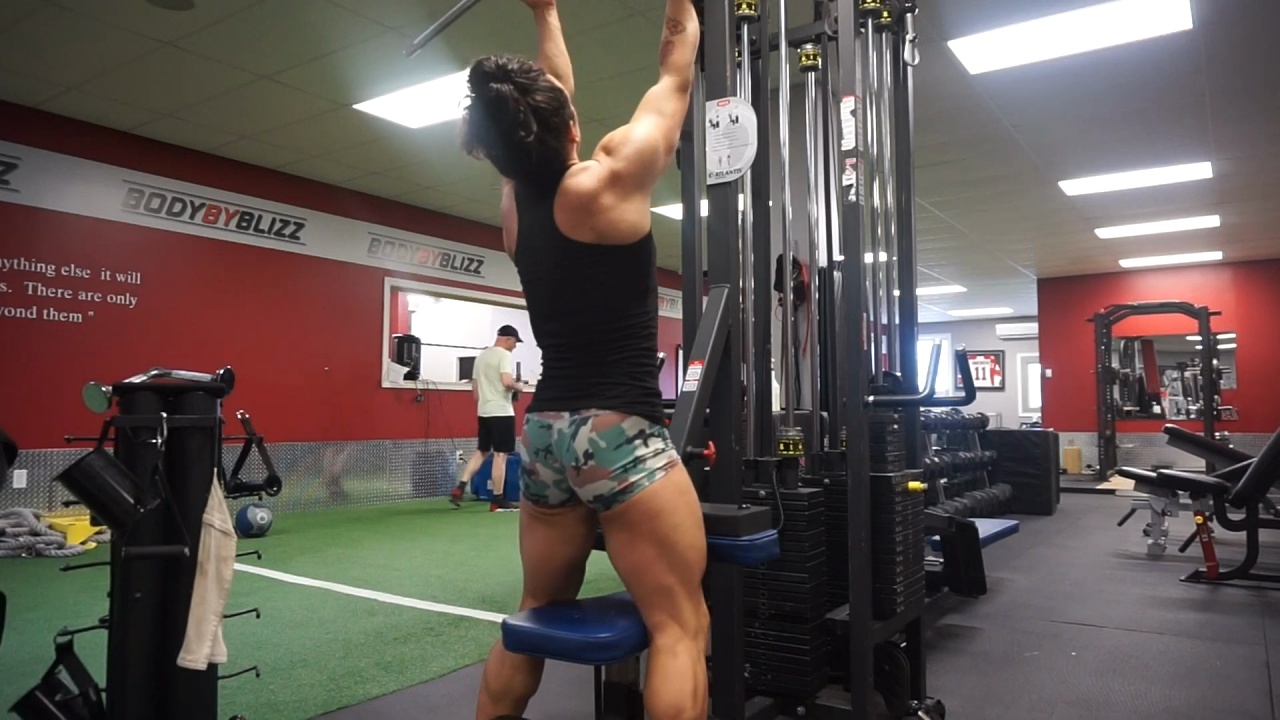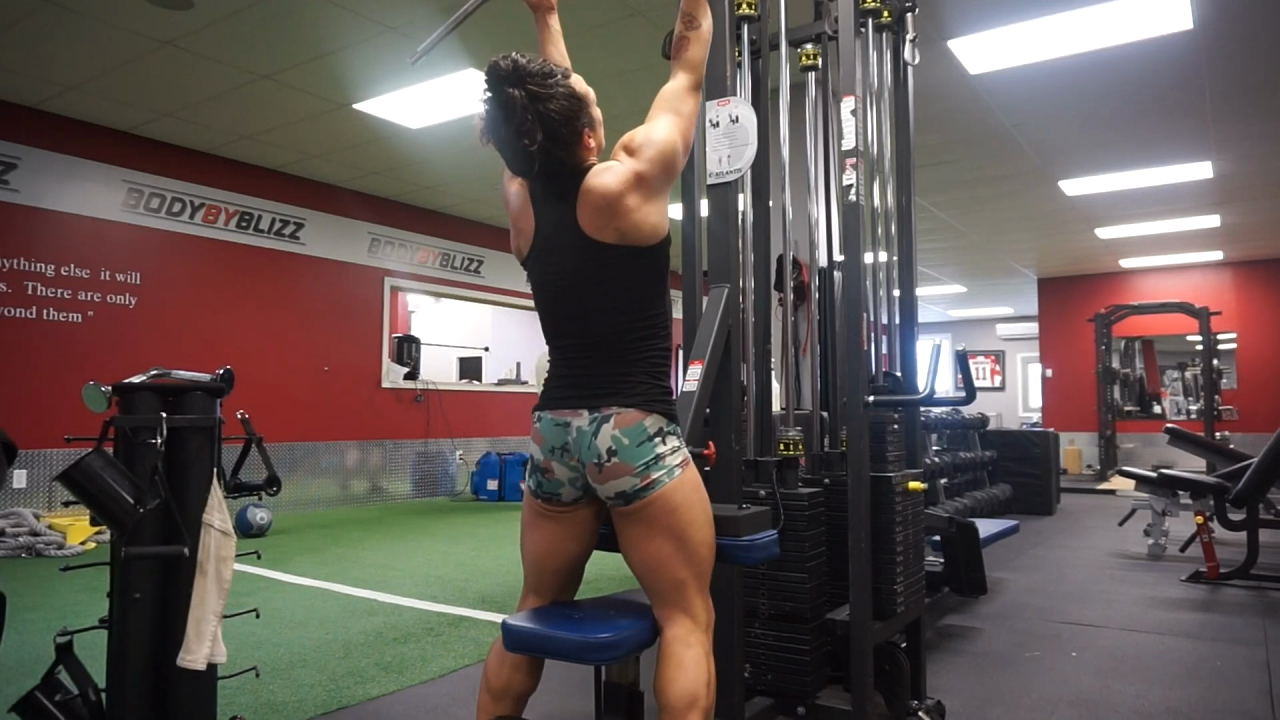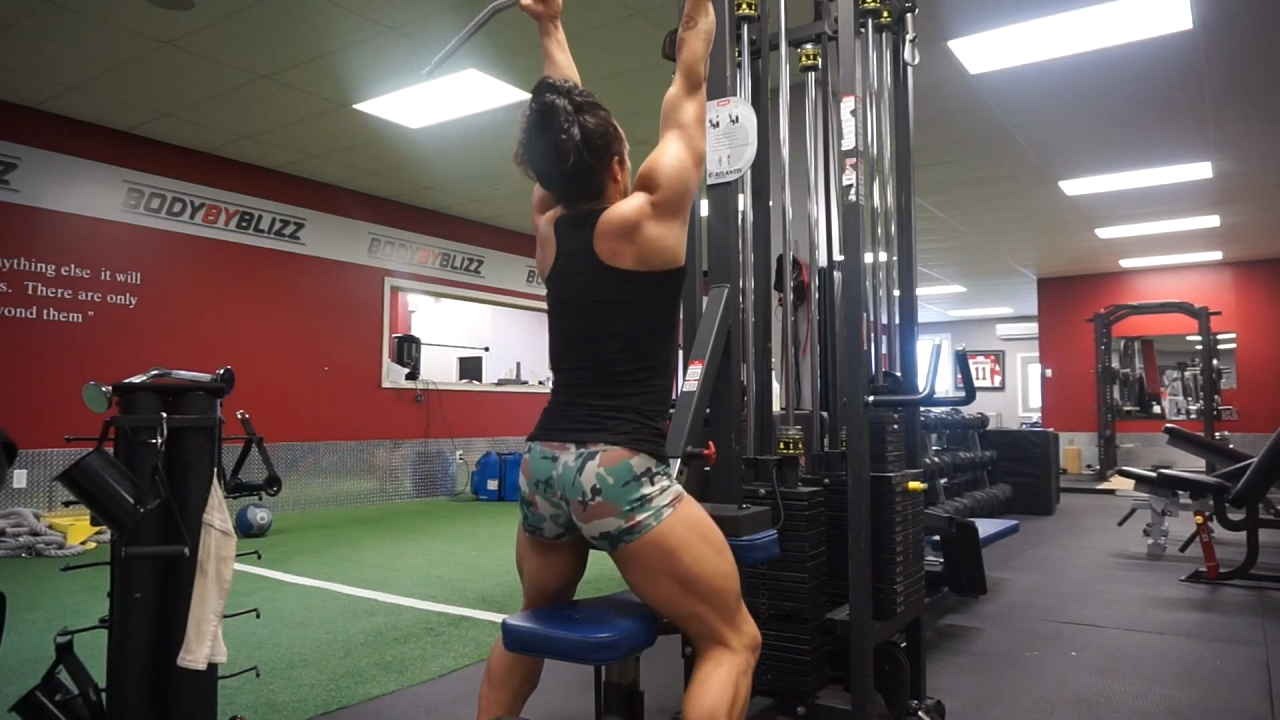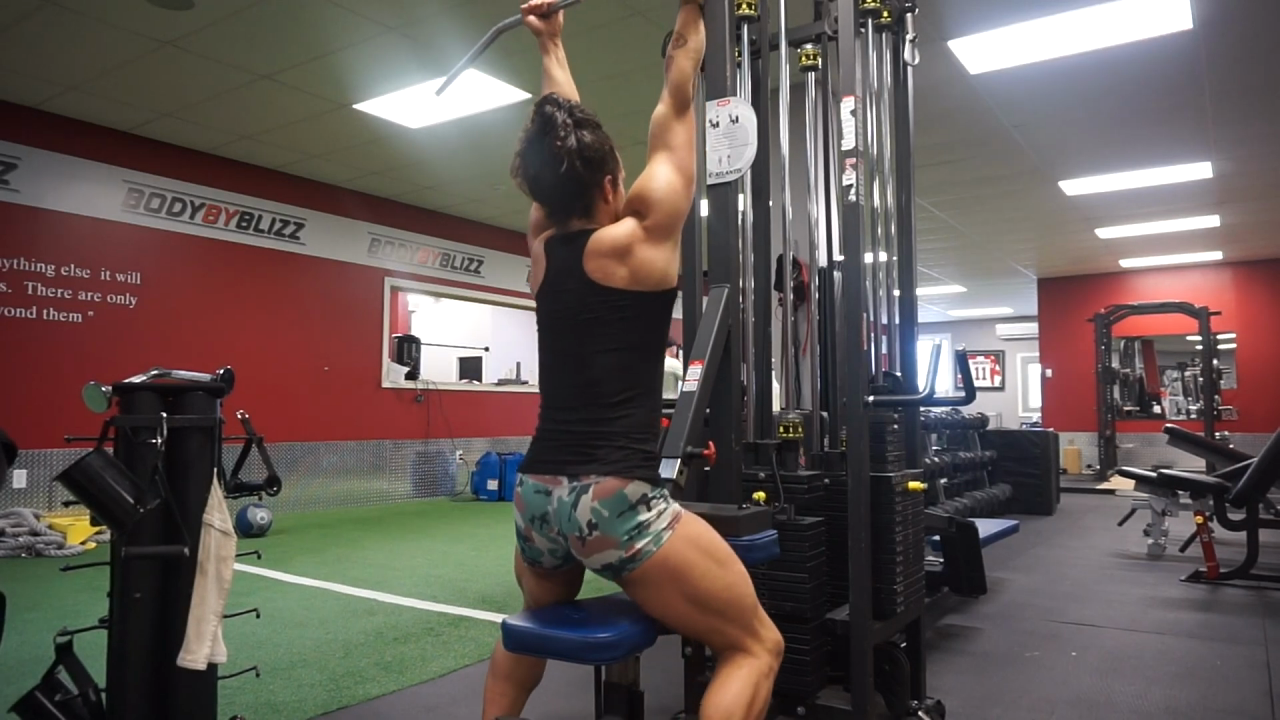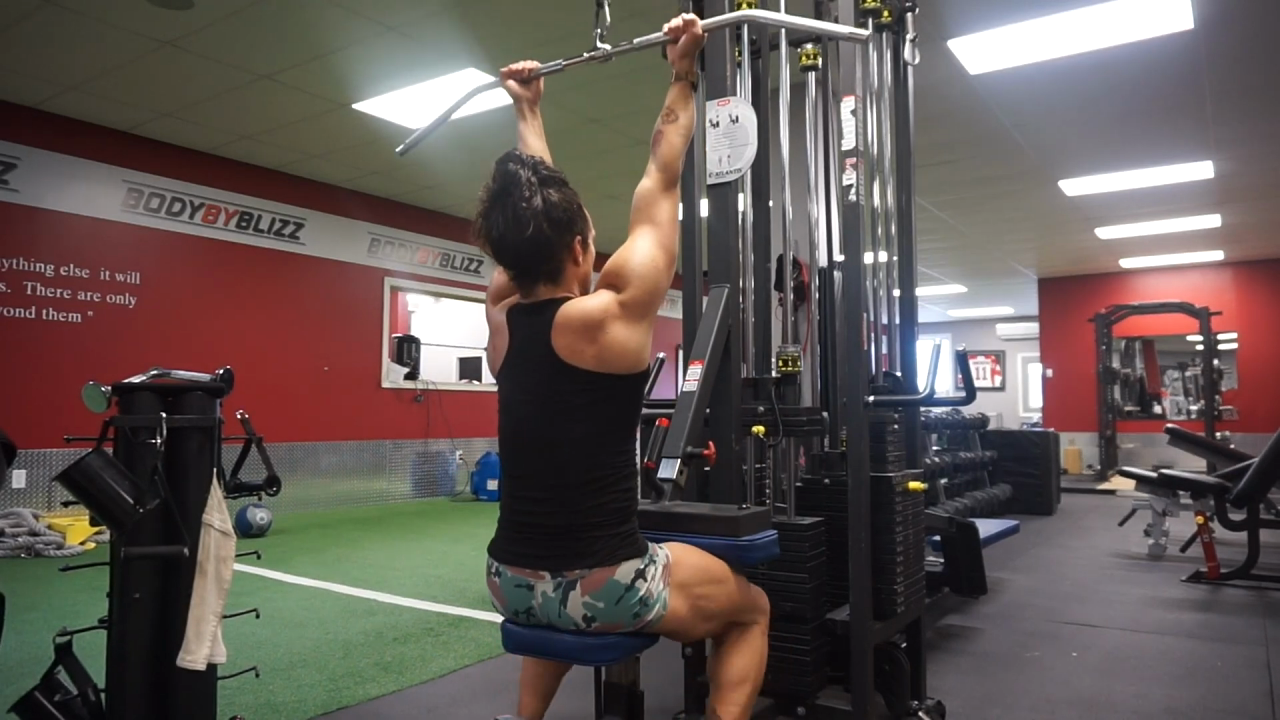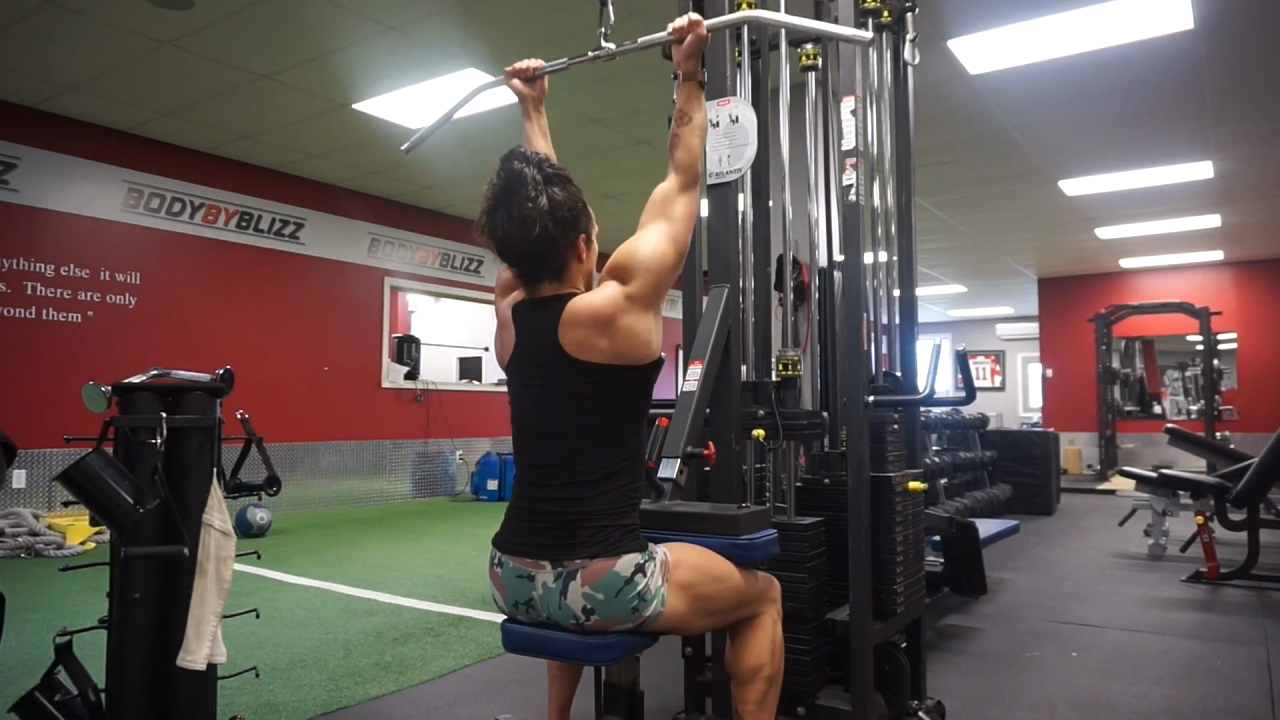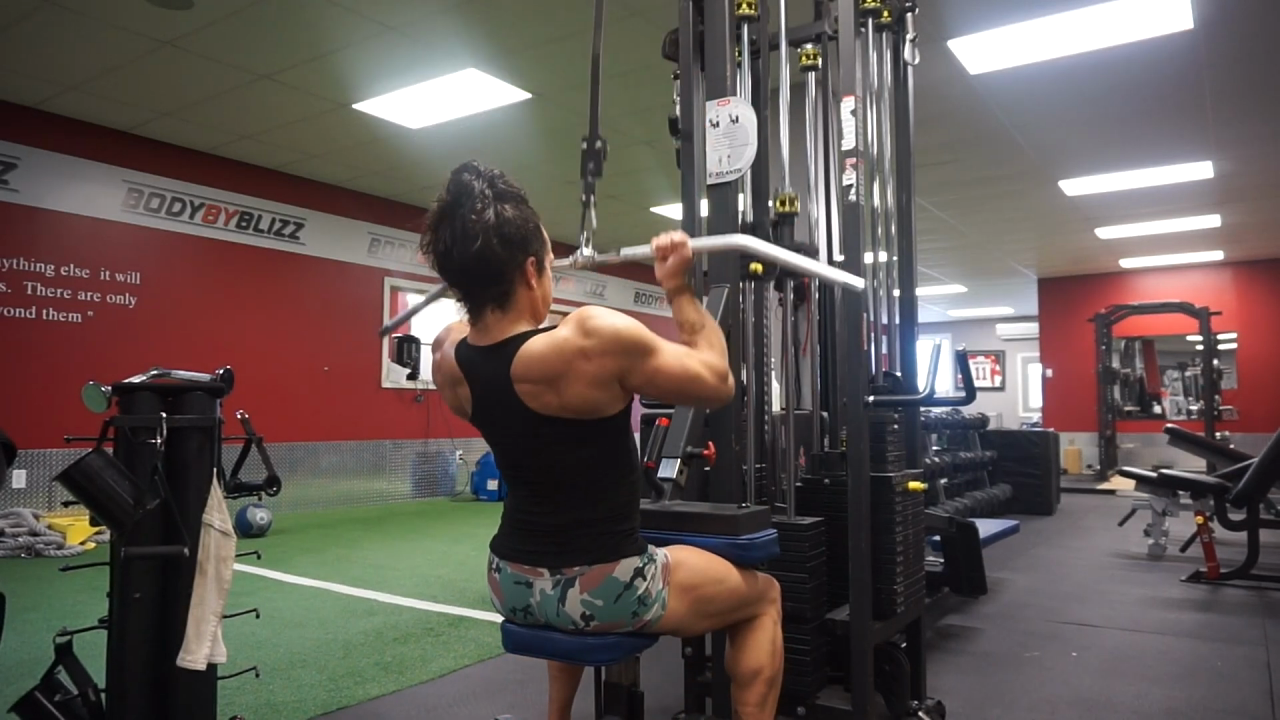
dt=0.7s
person 1, frame 1
left shoulder: (515, 201)
right shoulder: (605, 181)
left elbow: (552, 94)
right elbow: (675, 77)
left hip: (546, 432)
right hip: (619, 433)
left knee: (535, 618)
right knee: (681, 628)
person 1, frame 2
left shoulder: (521, 199)
right shoulder: (625, 182)
left elbow: (552, 103)
right elbow: (688, 71)
left hip: (555, 431)
right hip: (634, 430)
left knee: (534, 614)
right knee: (687, 623)
person 1, frame 3
left shoulder: (549, 226)
right shoulder: (646, 216)
left elbow: (562, 130)
right elbow: (690, 82)
left hip: (543, 464)
right hip: (620, 471)
left knee: (533, 621)
right knee: (732, 642)
person 1, frame 4
left shoulder: (543, 245)
right shoulder: (638, 239)
left elbow: (560, 137)
right elbow: (675, 107)
left hip: (538, 492)
right hip: (616, 498)
right knee: (756, 646)
person 1, frame 5
left shoulder: (501, 313)
right shoulder: (612, 314)
left elbow: (530, 205)
right elbow: (661, 181)
left wrist: (528, 109)
right wrist: (683, 76)
left hip: (511, 583)
right hip: (599, 586)
right knee: (750, 606)
person 1, frame 6
left shoulder: (508, 310)
right shoulder: (620, 306)
left elbow: (534, 203)
right elbow: (680, 182)
left wrist: (532, 109)
right wrist: (689, 77)
left hip: (512, 578)
right hip: (599, 582)
right knee: (762, 596)
person 1, frame 7
left shoulder: (447, 355)
right shoulder: (590, 341)
right elbow: (716, 385)
right wrist: (682, 291)
left hip: (512, 584)
right hip: (602, 588)
right knee: (762, 597)
